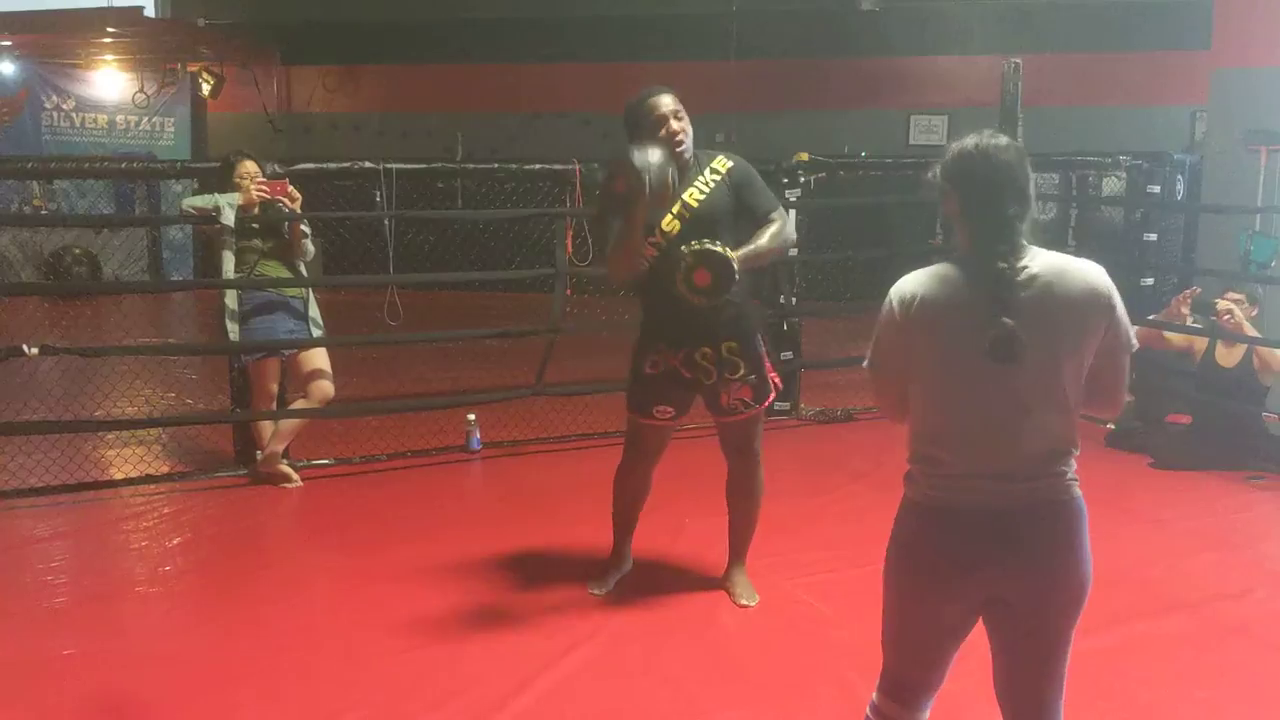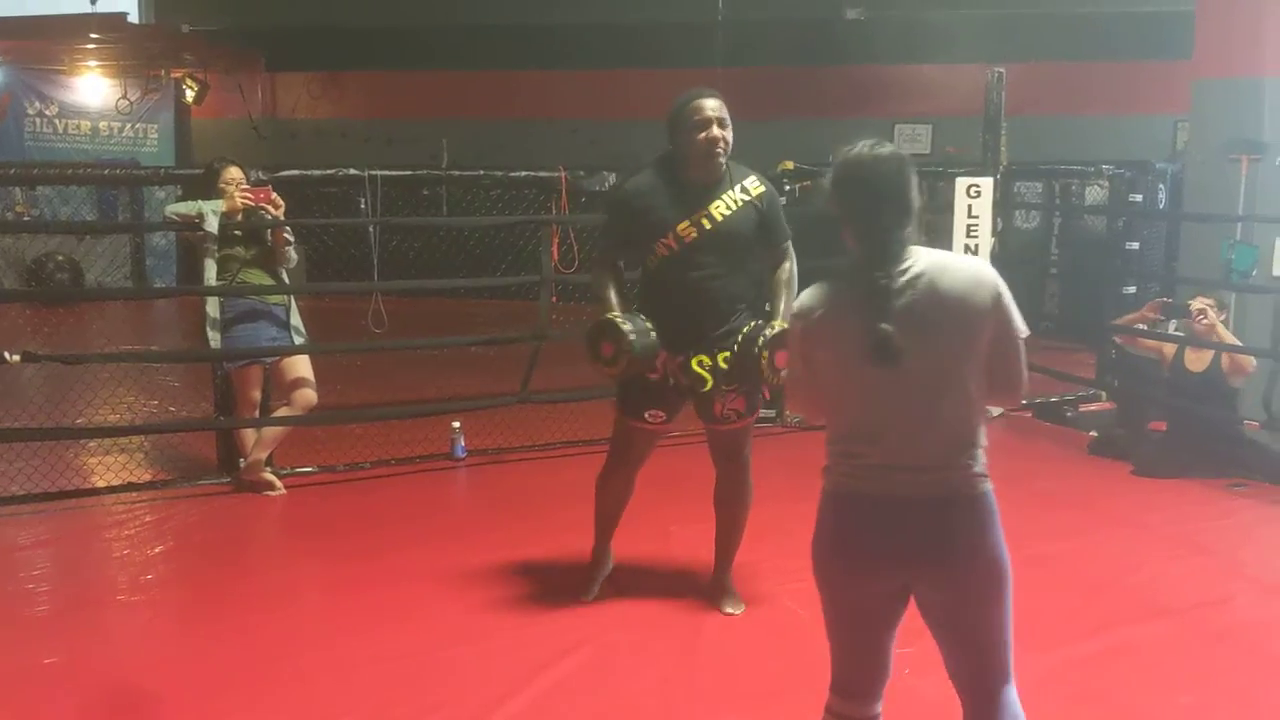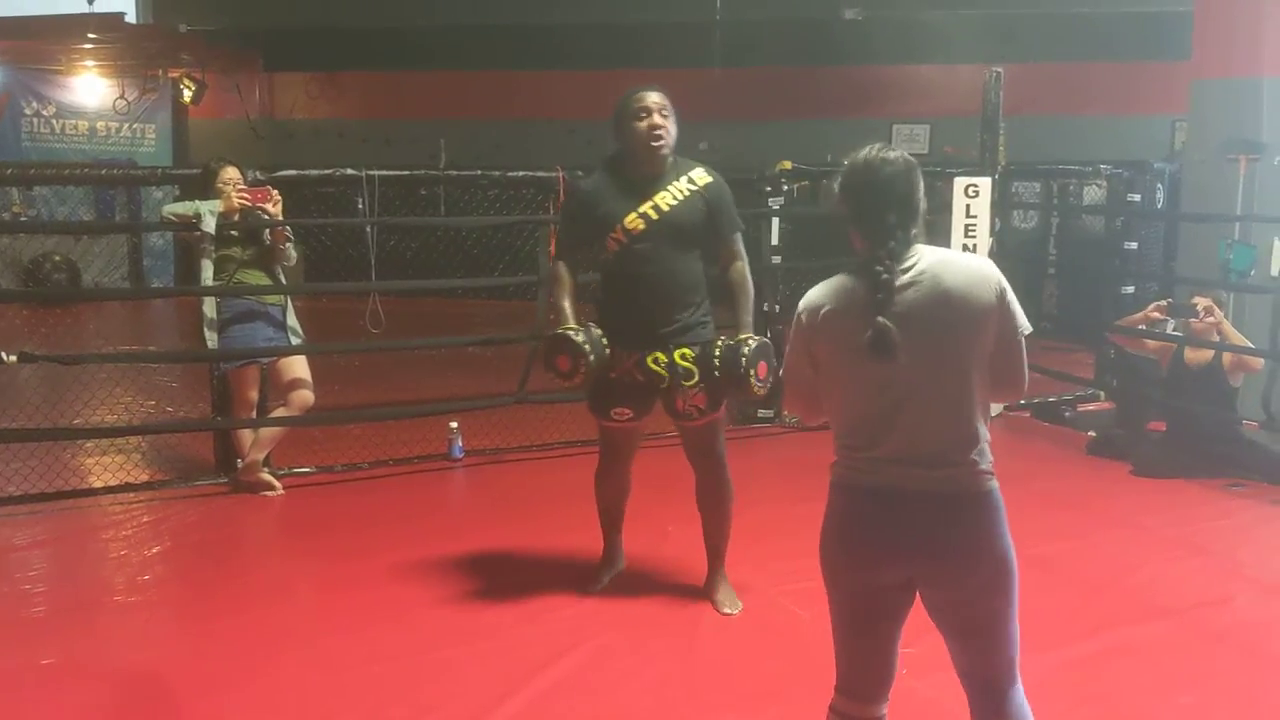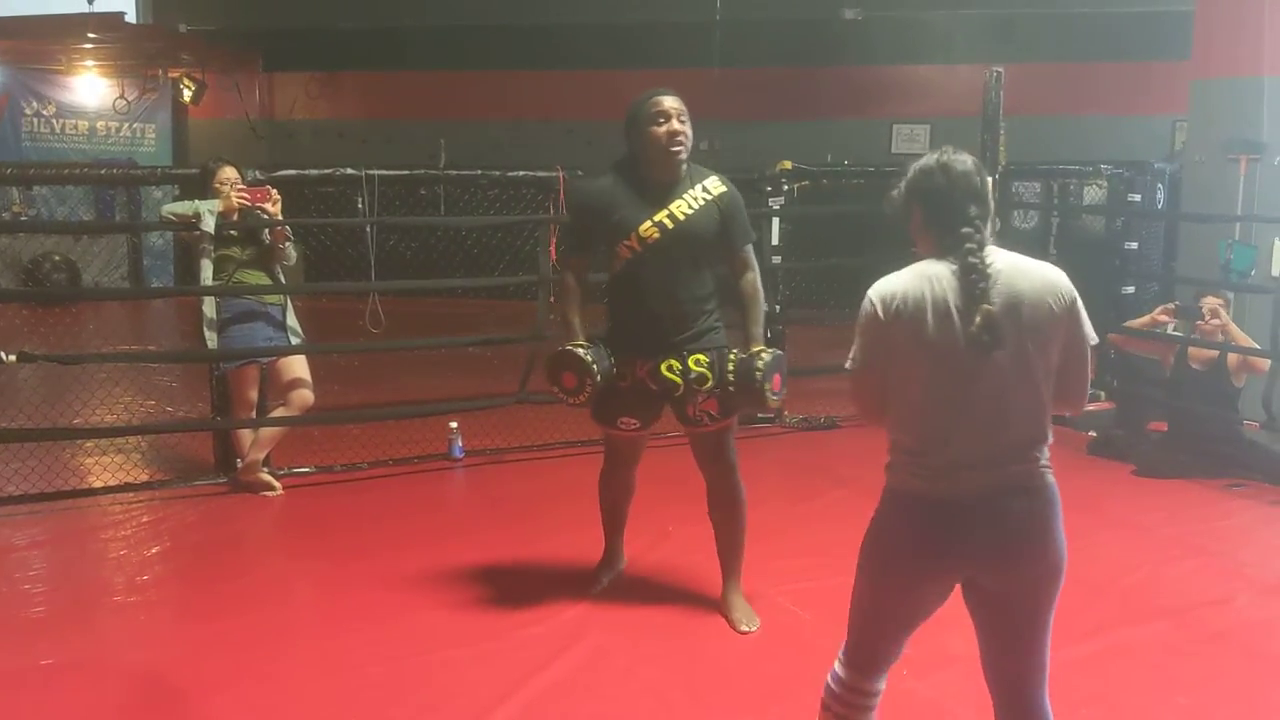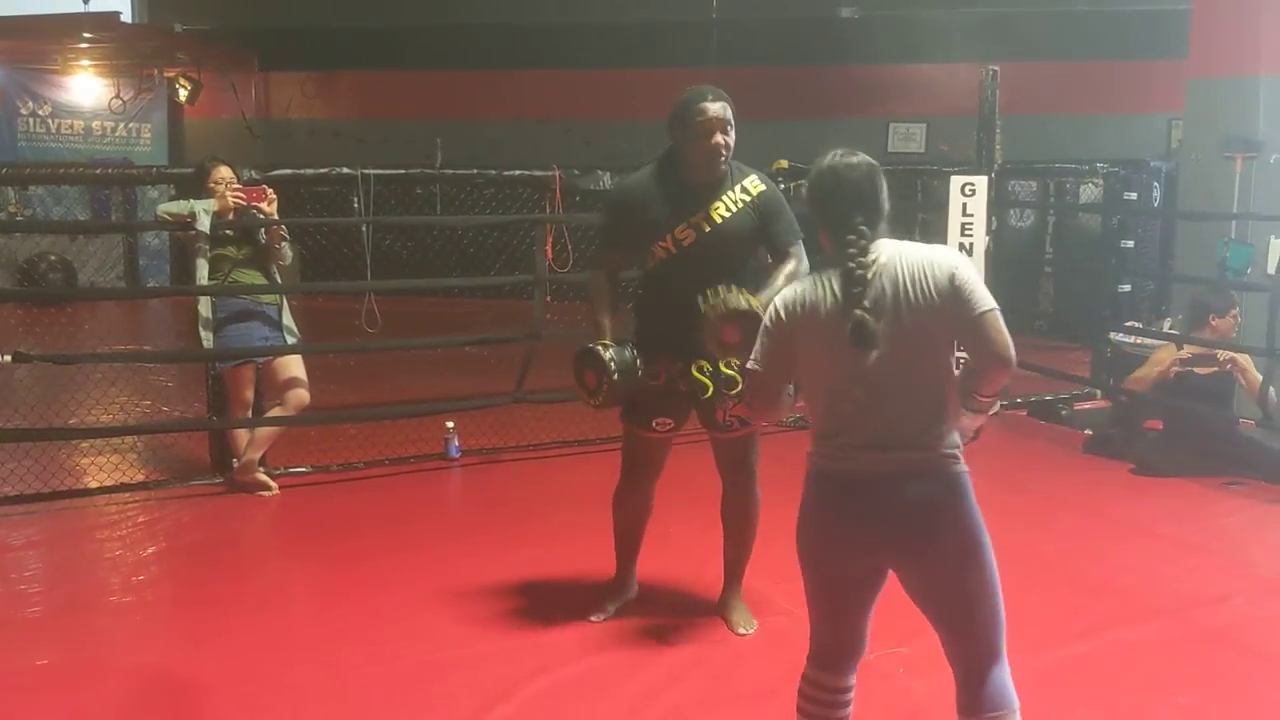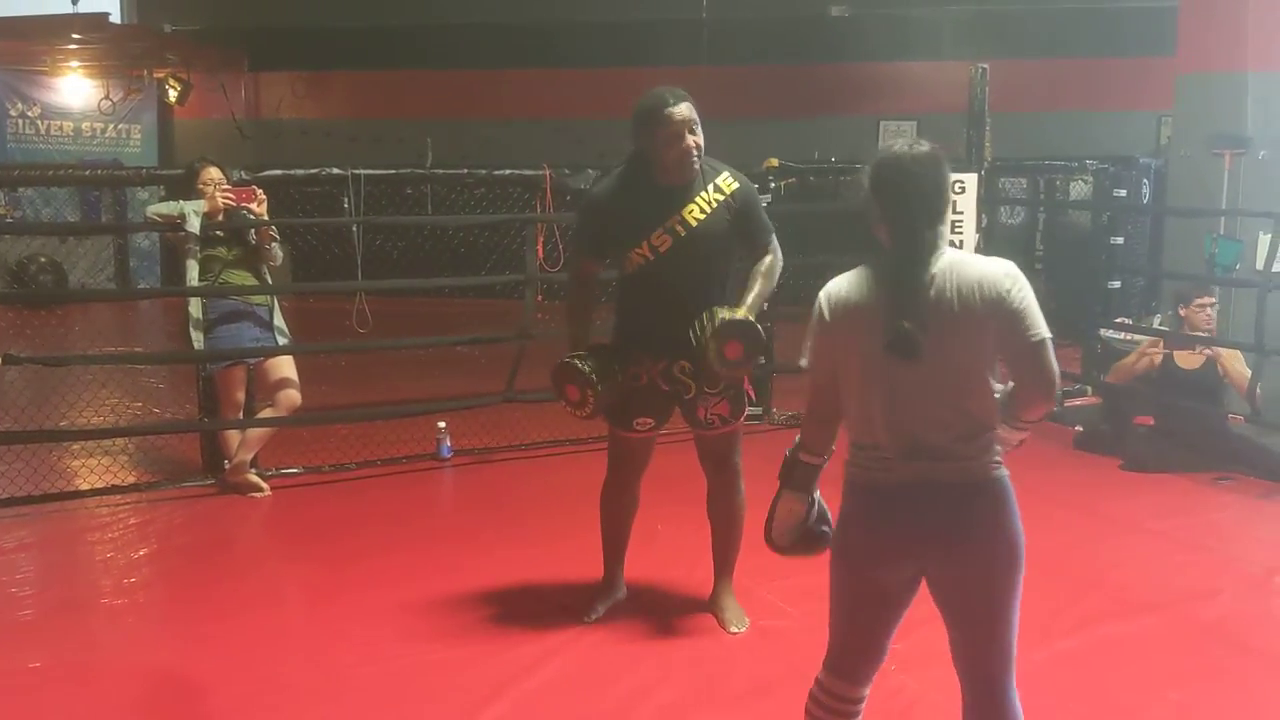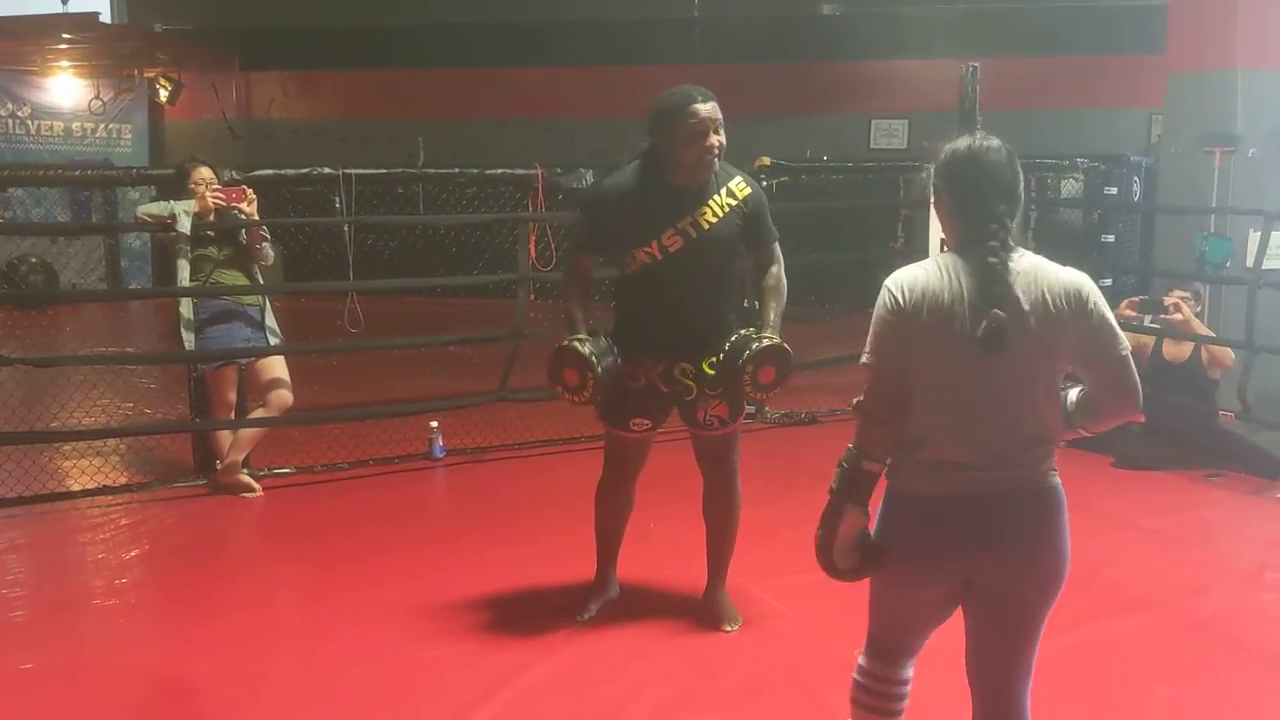
dt=0.5s
person 1, frame 1
left shoulder: (912, 296)
right shoulder: (1090, 286)
left elbow: (891, 405)
right elbow: (1109, 400)
left hip: (939, 527)
right hip: (1046, 529)
person 1, frame 2
left shoulder: (814, 309)
right shoulder: (978, 281)
left elbow: (813, 409)
right elbow: (1009, 390)
left hip: (856, 520)
right hip: (957, 516)
person 1, frame 3
left shoulder: (820, 306)
right shoulder: (982, 279)
left elbow: (807, 406)
right elbow: (1013, 385)
left hip: (864, 516)
right hip: (964, 513)
person 1, frame 4
left shoulder: (891, 295)
right shoulder: (1052, 285)
left elbow: (871, 406)
right elbow: (1072, 397)
left hip: (920, 516)
right hip: (1024, 514)
left knee: (864, 660)
person 1, frame 5
left shoulder: (794, 302)
right shoulder: (943, 266)
left elbow: (760, 401)
right elbow: (998, 360)
right wrist: (969, 411)
left hip: (837, 502)
right hip: (932, 496)
left knee: (832, 658)
right knee: (982, 664)
person 1, frame 6
left shoulder: (839, 296)
right shoulder: (997, 279)
left elbow: (822, 411)
right elbow: (1042, 388)
left wrist: (797, 484)
right wrist: (1003, 428)
left hip: (876, 509)
right hip: (974, 508)
left knee: (848, 666)
person 1, frame 7
left shoulder: (908, 288)
right shoulder: (1071, 289)
left elbow: (882, 413)
right elbow: (1122, 397)
left wrist: (853, 495)
left hip: (924, 515)
right hip: (1026, 517)
left knee: (890, 647)
person 2, frame 1
left shoulder: (729, 170)
right shoulder: (622, 193)
left elbow: (782, 229)
right elbow: (622, 272)
left wrist: (739, 258)
right wrist: (636, 211)
left hip: (733, 341)
right hip: (664, 345)
left knee: (744, 454)
right knee: (639, 454)
left ankle: (736, 566)
right ankle: (620, 556)
person 2, frame 2
left shoulder: (756, 191)
right shoulder: (640, 192)
left elbow: (783, 258)
right elbow: (608, 259)
left wrist: (780, 320)
right wrist: (614, 313)
left hip: (729, 349)
right hip: (657, 349)
left knee: (734, 463)
right knee: (624, 455)
left ankle: (722, 574)
right ankle: (601, 555)
person 2, frame 3
left shoulder: (705, 184)
right shoulder: (592, 192)
left elbow: (734, 260)
right elbow: (567, 260)
left wrist: (747, 332)
right wrist: (567, 321)
left hip: (691, 342)
right hip: (621, 346)
left knee: (710, 459)
right knee: (615, 454)
left ankle: (717, 574)
right ankle: (612, 554)
person 2, frame 4
left shoulder: (718, 192)
right shoulder: (600, 195)
left elbow: (745, 269)
right elbow: (573, 269)
left wrist: (756, 342)
right wrist: (576, 339)
left hip: (701, 349)
right hip: (630, 353)
left knee: (722, 467)
right knee: (620, 460)
left ankle: (732, 587)
right ankle: (613, 554)
person 2, frame 5
left shoulder: (759, 191)
right shoulder: (637, 193)
left elbow: (797, 262)
right elbow: (607, 270)
left wrist: (758, 304)
right wrist: (605, 338)
right hip: (658, 355)
left knee: (740, 471)
right knee: (637, 472)
left ankle: (732, 591)
right ankle: (624, 580)
person 2, frame 6
left shoulder: (731, 187)
right shoulder: (608, 198)
left elbow: (769, 256)
right elbow: (585, 276)
left wrist: (745, 310)
right wrist: (580, 349)
right hip: (640, 354)
left knee: (724, 468)
right knee: (623, 469)
left ankle: (724, 587)
right ankle: (612, 580)
person 2, frame 7
left shoulder: (742, 192)
right shoulder: (617, 194)
left elbow: (770, 264)
right elbow: (579, 267)
left wrist: (769, 331)
right wrist: (578, 331)
left hip: (714, 355)
right hip: (639, 355)
left knee: (721, 469)
right knee: (619, 469)
left ankle: (716, 587)
right ankle: (605, 577)
person 3, frame 1
left shoulder: (277, 214)
right shoulder: (226, 219)
left elbow: (305, 253)
right elbow: (187, 205)
left wrist: (296, 216)
right wrist: (238, 201)
left hip: (298, 308)
right hip: (260, 308)
left knee: (322, 389)
right knee: (266, 394)
left ankle: (270, 456)
right ankle: (271, 461)
person 3, frame 2
left shoulder: (260, 221)
right shoulder: (210, 226)
left elbow: (288, 261)
right elbow: (170, 211)
left wrist: (279, 223)
right wrist: (223, 208)
left hip: (280, 315)
right hip: (242, 315)
left knee: (305, 397)
right knee: (249, 402)
left ankle: (253, 465)
right ankle: (254, 468)
person 3, frame 3
left shoulder: (258, 222)
right shoulder: (207, 227)
left elbow: (287, 258)
right elbow: (168, 212)
left wrist: (277, 220)
right wrist: (220, 208)
left hip: (277, 316)
right hip: (238, 316)
left knee: (302, 397)
right knee: (246, 403)
left ankle: (251, 465)
right ankle: (251, 469)
person 3, frame 4
right shoulder: (206, 226)
left elbow: (287, 258)
right elbow: (167, 212)
left wrist: (276, 219)
right wrist: (218, 208)
left hip: (277, 314)
right hip: (238, 316)
left knee: (302, 396)
right knee: (246, 403)
left ankle: (250, 465)
right ankle: (251, 469)
person 3, frame 5
right shoulder: (202, 226)
left elbow: (283, 258)
right elbow: (163, 211)
left wrist: (272, 219)
right wrist: (215, 207)
left hip: (273, 315)
right hip: (234, 315)
left knee: (298, 396)
right knee: (242, 402)
left ankle: (247, 465)
right ankle: (247, 469)
person 3, frame 6
right shoulder: (192, 227)
left elbow: (274, 259)
right elbow: (152, 212)
left wrist: (262, 220)
right wrist: (203, 208)
left hip: (264, 315)
right hip: (225, 317)
left knee: (289, 397)
right knee: (233, 403)
left ankle: (239, 465)
right ankle: (238, 469)
person 3, frame 7
left shoulder: (232, 222)
right shoulder: (182, 227)
left elbow: (265, 257)
right elbow: (142, 212)
left wrist: (253, 219)
right wrist: (194, 208)
left hip: (255, 316)
right hip: (216, 316)
left knee: (281, 397)
right knee: (224, 404)
left ankle: (230, 466)
right ankle: (231, 471)
person 4, frame 1
left shoulder: (1259, 351)
right shoulder: (1201, 342)
right elbow: (1144, 339)
left wrist: (1242, 323)
right wrist: (1171, 314)
left hip: (1248, 443)
right hip: (1201, 437)
person 4, frame 2
left shoulder: (1227, 355)
right shoulder: (1170, 348)
left elbow: (1249, 367)
right elbow: (1116, 332)
left wrist: (1215, 325)
right wrist: (1142, 316)
left hip: (1226, 445)
right hip: (1179, 443)
person 4, frame 3
left shoulder: (1229, 355)
right shoulder: (1169, 348)
left elbow: (1257, 364)
right elbow: (1116, 334)
left wrist: (1222, 323)
right wrist: (1145, 316)
left hip: (1225, 445)
right hip: (1178, 443)
left knee: (1272, 466)
right knee: (1134, 455)
person 4, frame 4
left shoulder: (1234, 355)
right shoulder: (1173, 349)
left elbow: (1264, 366)
right elbow: (1115, 338)
left wrist: (1228, 325)
right wrist: (1152, 319)
left hip: (1227, 443)
right hip: (1179, 442)
left knee: (1272, 465)
right knee: (1145, 458)
person 4, frame 5
left shoulder: (1235, 357)
right shoulder: (1170, 352)
right elbow: (1128, 391)
left wrist: (1244, 369)
right wrist: (1163, 370)
left hip: (1225, 442)
right hip: (1179, 441)
right knee: (1146, 456)
person 4, frame 6
left shoulder: (1224, 351)
right shoulder: (1158, 347)
left elbow: (1253, 396)
right elbow: (1110, 383)
left wrist: (1219, 356)
right wrist: (1141, 354)
left hip: (1214, 437)
right hip: (1167, 437)
right knee: (1135, 451)
person 4, frame 7
left shoulder: (1206, 347)
right shoulder: (1148, 341)
left elbow: (1228, 362)
left wrist: (1190, 320)
right wrist: (1118, 316)
left hip: (1203, 435)
right hip: (1157, 433)
right knee: (1124, 449)
